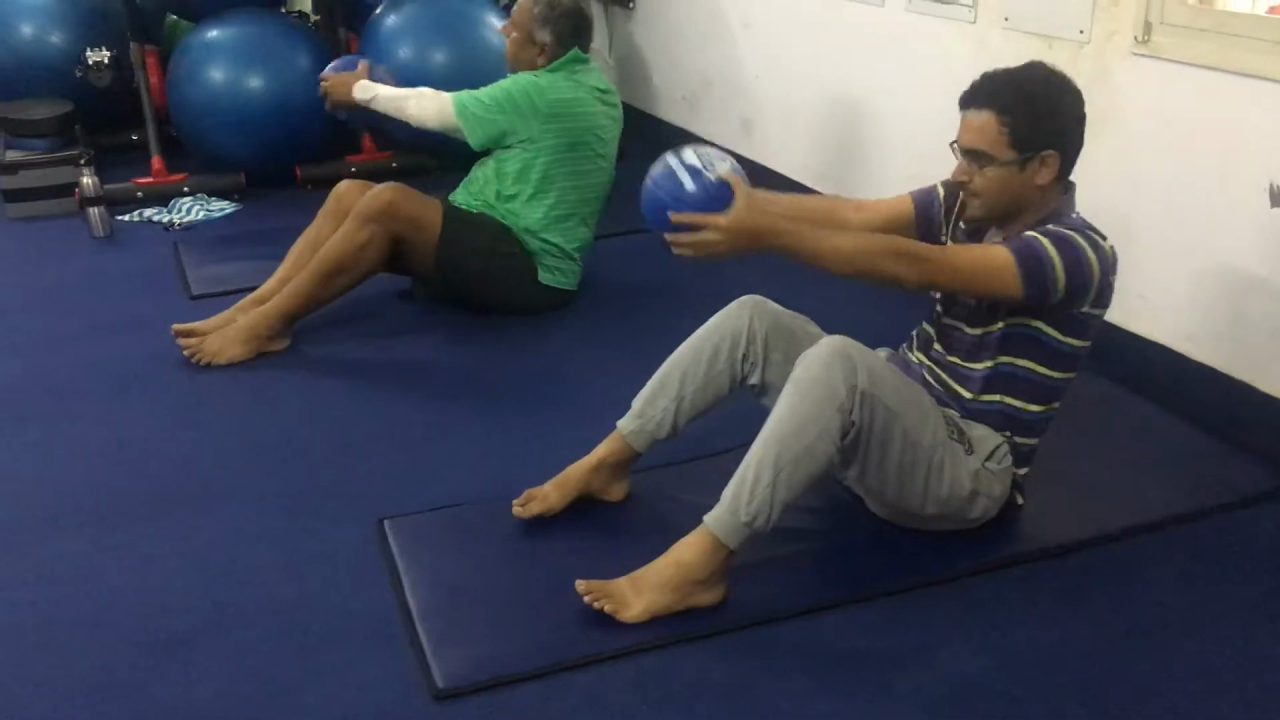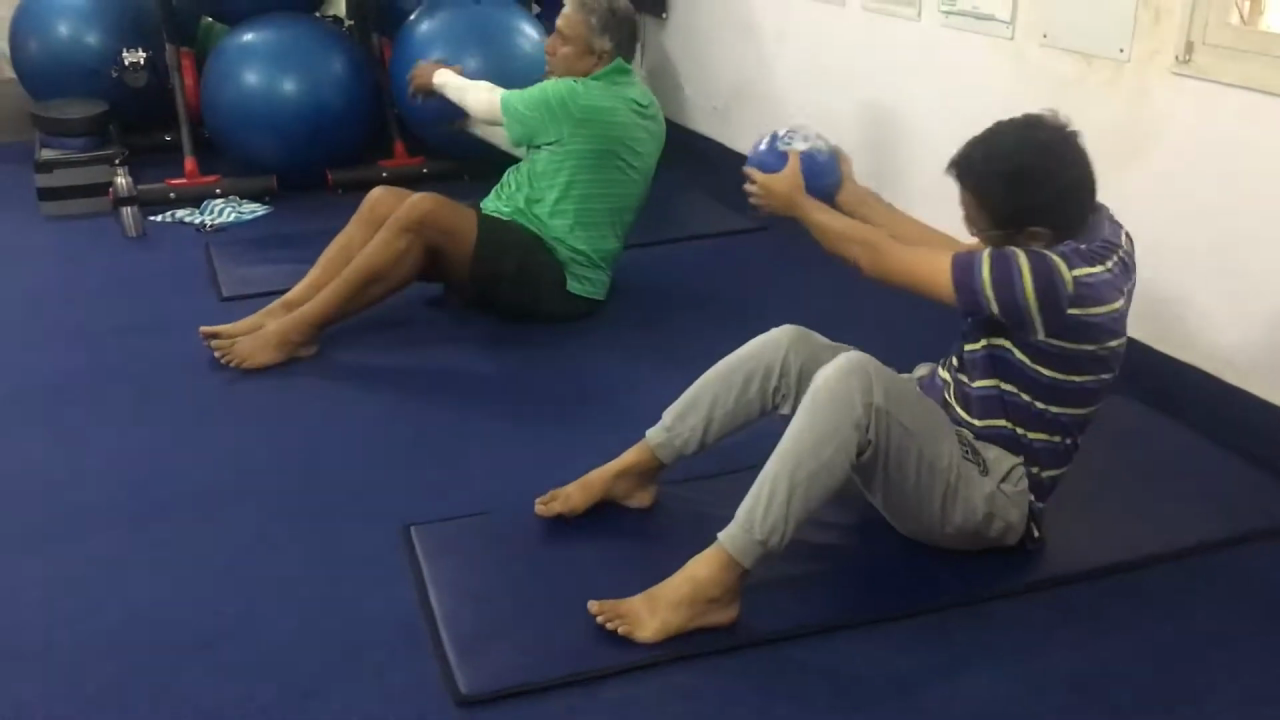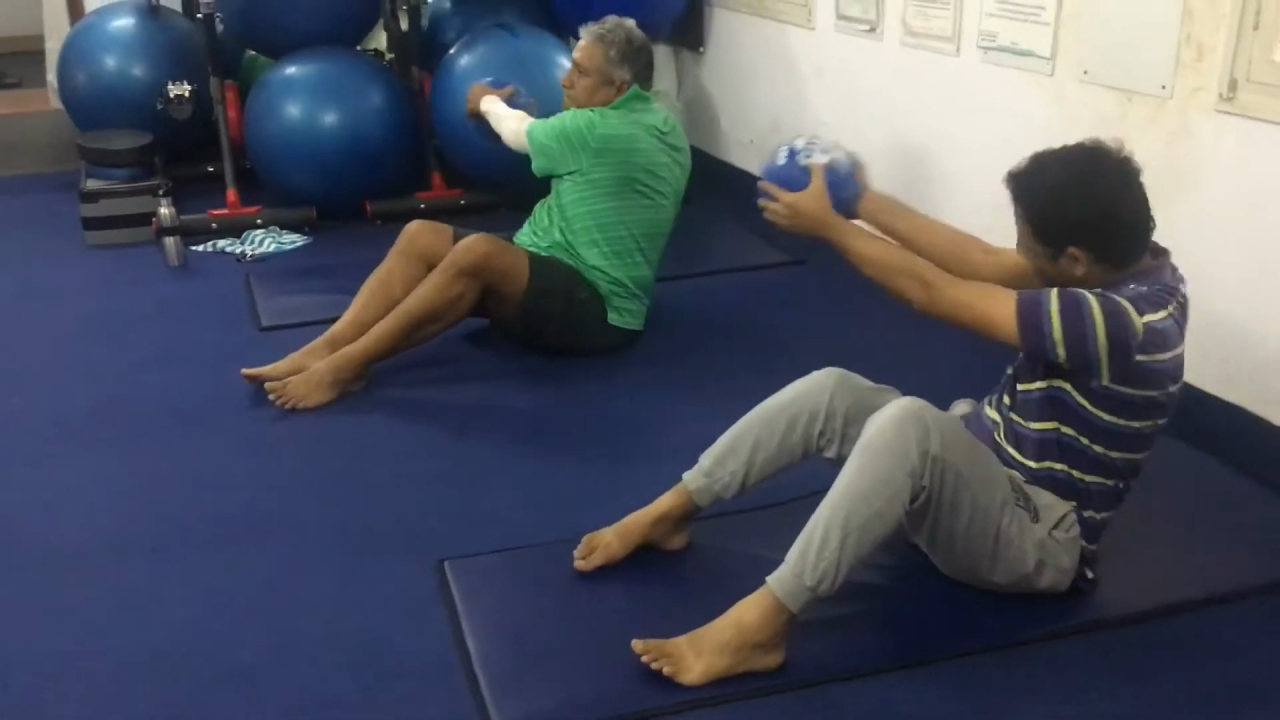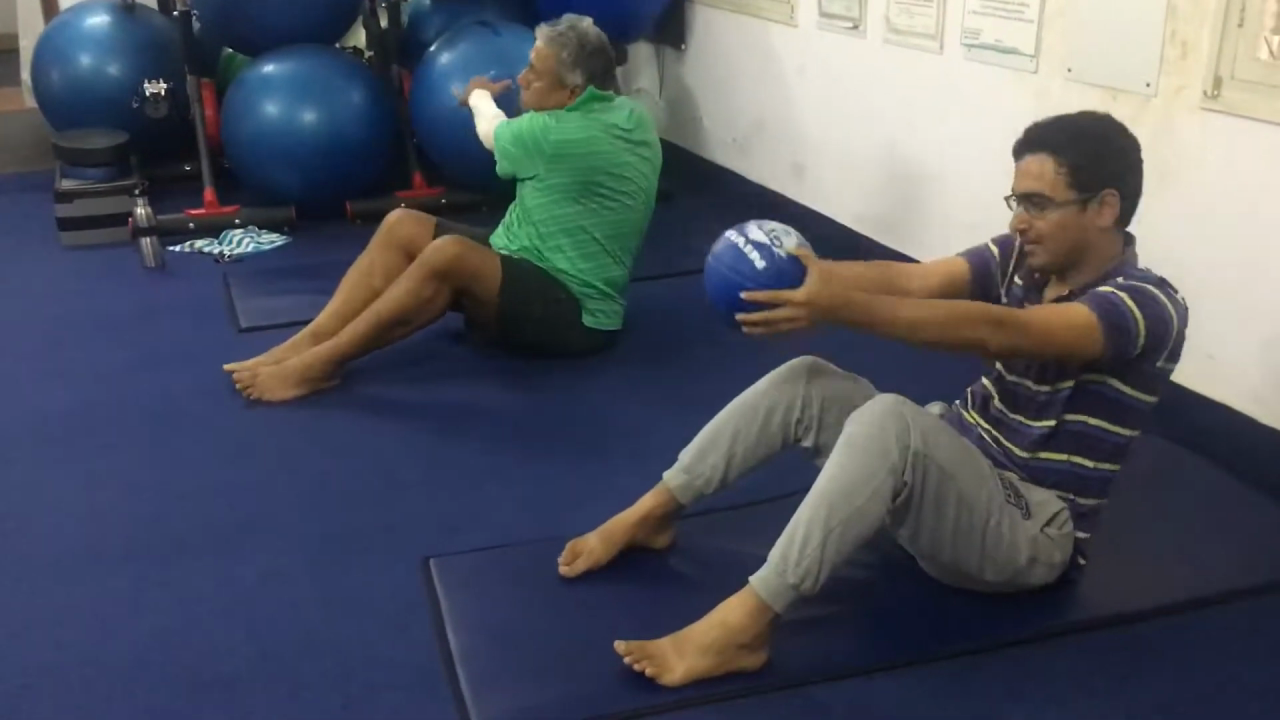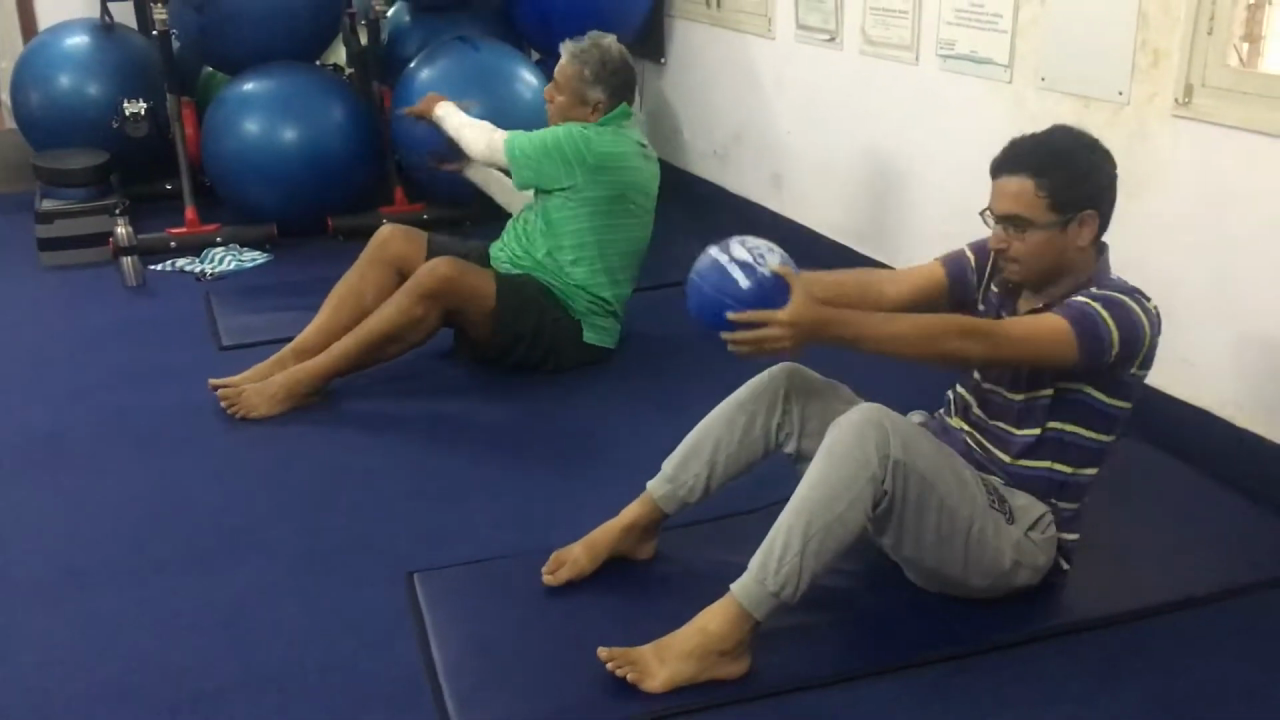
dt=1s
person 1, frame 1
left shoulder: (1077, 254)
right shoulder: (964, 202)
left elbow: (909, 265)
right elbow: (853, 217)
left wrist: (763, 235)
right wrist: (745, 207)
left hip: (966, 466)
right hip: (899, 408)
left knee: (836, 360)
right knee: (751, 319)
left ankle: (700, 562)
right ankle: (607, 463)
person 1, frame 2
left shoulder: (1046, 274)
right shoulder: (1086, 227)
left elbow: (882, 259)
right elbow: (954, 257)
left wrist: (798, 201)
right wrist: (851, 194)
left hip: (989, 494)
left knee: (853, 376)
right knee: (789, 348)
left ankle: (714, 582)
right ankle: (633, 470)
person 1, frame 3
left shoulder: (1110, 323)
right shoulder: (1139, 262)
left elbow: (934, 291)
right elbow: (1000, 271)
left wrist: (826, 225)
right wrist: (867, 203)
left hip: (1037, 537)
left knee: (907, 421)
right knee: (831, 391)
left ankle: (761, 624)
right ankle: (670, 512)
person 1, frame 4
left shoulder: (1150, 309)
right shoulder: (1025, 258)
left elbow: (991, 331)
right elbow: (913, 281)
left wrist: (841, 306)
right wrist: (814, 278)
left hip: (1025, 532)
right hip: (954, 467)
left knee: (888, 420)
right knee: (804, 379)
left ankle: (743, 626)
right ankle: (648, 515)
person 1, frame 5
left shoulder: (1121, 316)
right shoulder: (994, 264)
left elbow: (971, 341)
right elbow: (887, 288)
left wrist: (823, 325)
right wrist: (785, 286)
left hip: (1009, 533)
right hip: (937, 473)
left knee: (868, 430)
right knee: (785, 385)
left ankle: (723, 634)
right ankle: (633, 525)
person 2, frame 1
left shoulder: (538, 93)
right shoulder: (581, 80)
left elbow: (440, 112)
right elbow: (467, 115)
left wrist: (360, 88)
right wrist: (387, 93)
left hip: (529, 268)
right hip: (501, 235)
left knee: (387, 202)
right knee: (350, 195)
left ankle: (266, 325)
right ankle: (253, 308)
person 2, frame 2
left shoulder: (577, 100)
right shoulder: (633, 98)
left elbow: (489, 105)
left wrist: (438, 77)
right wrist: (470, 122)
left hip: (555, 276)
right hip: (535, 246)
left knee: (424, 211)
right knee: (382, 202)
left ankle: (297, 331)
right ankle: (283, 311)
person 2, frame 3
left shoulder: (594, 130)
right shoulder: (663, 126)
left elbow: (520, 134)
left wrist: (489, 102)
left hip: (595, 310)
right hip: (559, 275)
left knee: (477, 251)
right knee: (421, 238)
left ankle: (346, 366)
right ankle: (326, 348)
person 2, frame 4
left shoulder: (553, 134)
right shoulder: (632, 117)
left elbow: (494, 132)
left wrist: (479, 95)
left hip: (571, 313)
left knee: (448, 254)
right knee: (402, 227)
left ankle: (319, 365)
right ankle: (308, 342)
person 2, frame 5
left shoulder: (585, 146)
right shoulder: (621, 140)
left elbow: (487, 144)
left wrist: (441, 108)
right wrist: (469, 168)
left hip: (566, 325)
left knee: (441, 276)
right knee: (393, 242)
left ankle: (305, 381)
right ankle: (291, 359)
